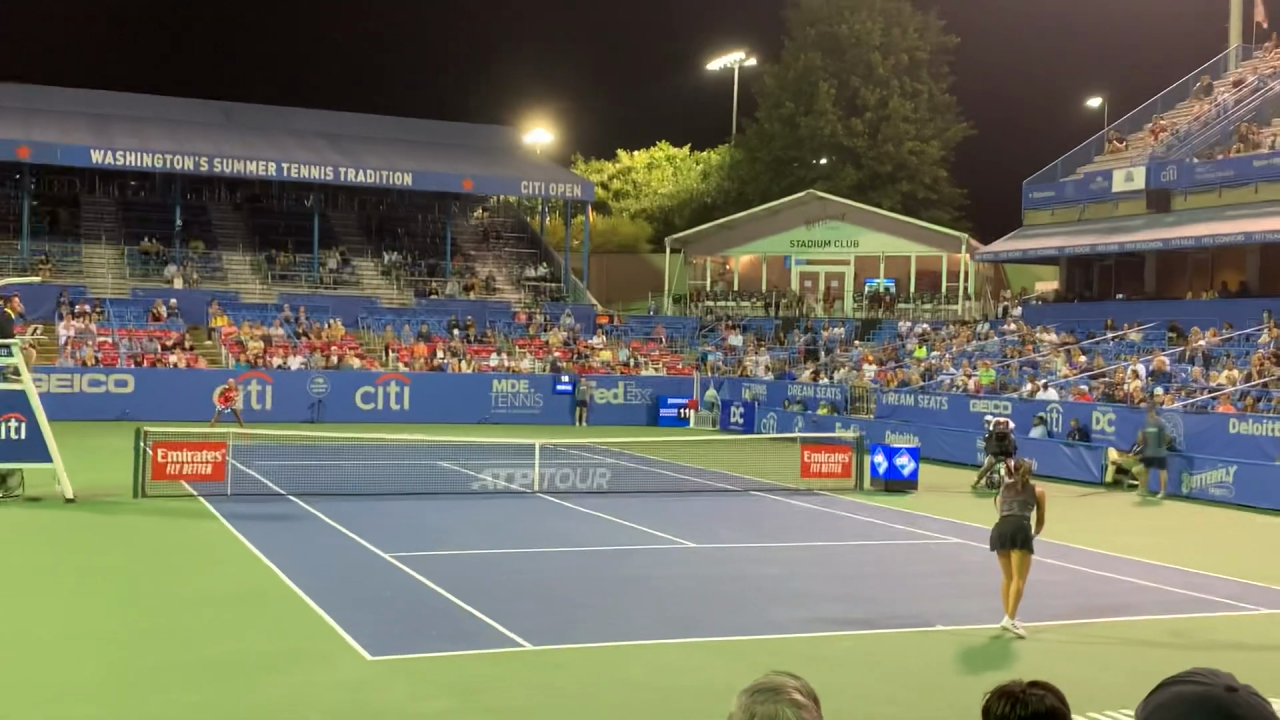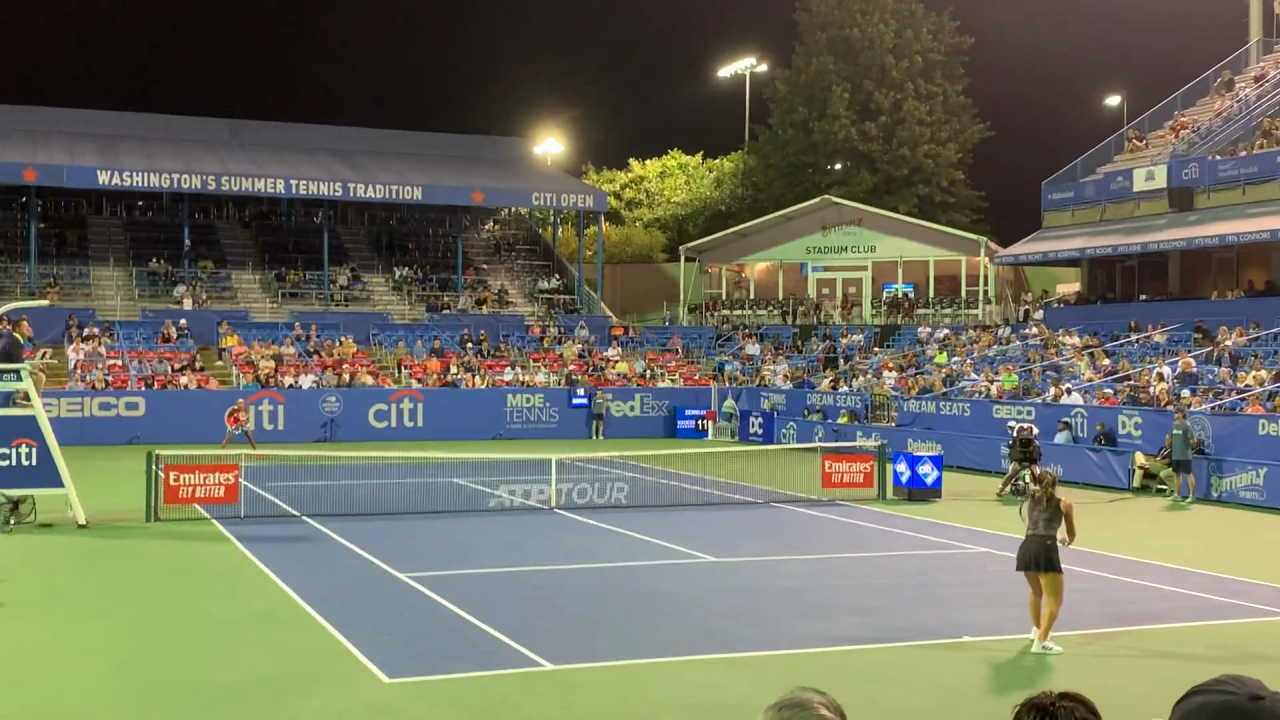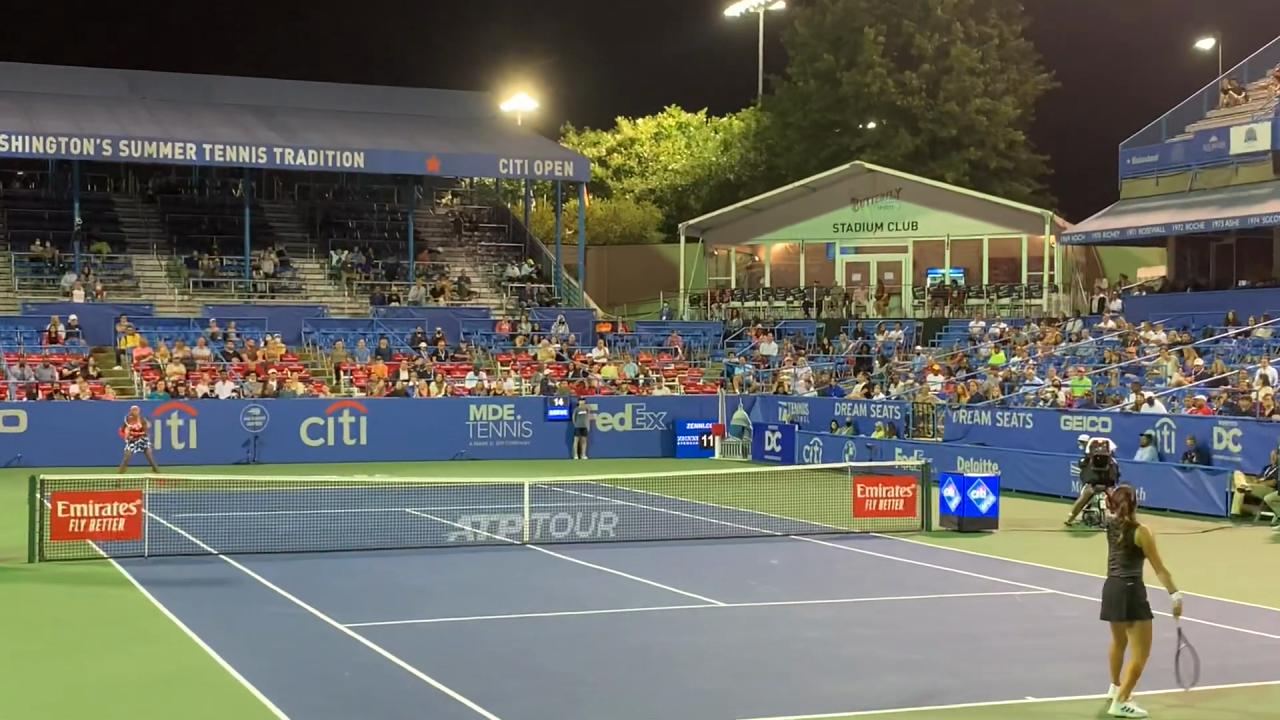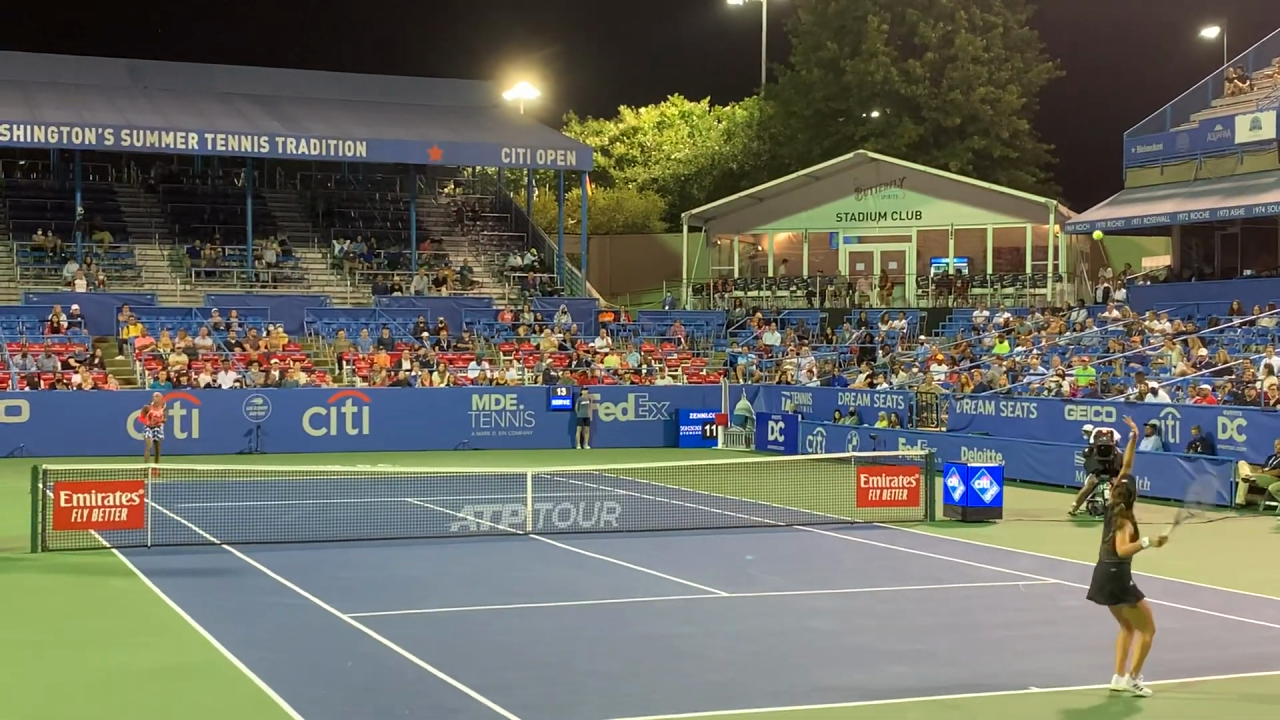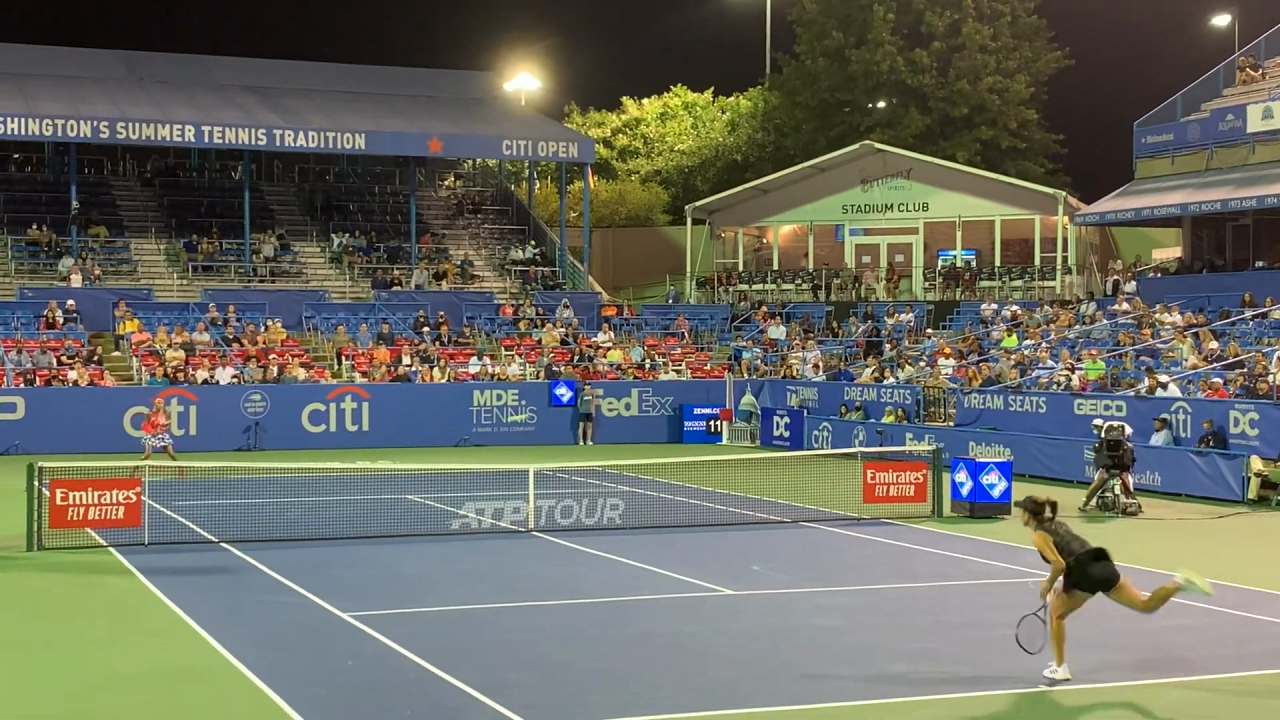
dt=0.7s
person 1, frame 1
left shoulder: (1005, 488)
right shoulder: (1037, 491)
right elbow: (1040, 521)
right wrist: (1034, 533)
left hip: (1000, 529)
right hip: (1020, 529)
left knee: (1008, 578)
right knee: (1019, 579)
left ankle: (1009, 617)
right ankle: (1010, 618)
person 1, frame 2
left shoulder: (1032, 500)
right shoulder: (1064, 504)
right elbow: (1071, 533)
right wrist: (1068, 541)
left hip: (1026, 548)
right hip: (1045, 549)
left knee: (1036, 593)
right knee: (1054, 600)
left ankle: (1037, 630)
right ankle: (1041, 641)
person 1, frame 3
left shoulder: (1112, 525)
right shoulder: (1140, 532)
right elbow: (1159, 568)
right wrist: (1175, 596)
left hip: (1110, 589)
right hip: (1131, 592)
left knee: (1119, 642)
right knee: (1140, 652)
left ankle: (1115, 687)
person 1, frame 4
left shoulder: (1112, 508)
right shoulder: (1125, 522)
left elbow: (1126, 468)
right elbow: (1123, 550)
right wrist: (1148, 542)
left hip: (1102, 576)
right hip: (1117, 579)
left knee: (1128, 628)
right knee: (1146, 629)
left ankle: (1119, 677)
right ankle: (1131, 678)
person 1, frame 5
left shoulder: (1039, 536)
right shoulder: (1055, 524)
left elbow: (1059, 564)
left wrist: (1048, 583)
left hip: (1085, 573)
right hip: (1101, 568)
left knee: (1057, 615)
right knee: (1147, 605)
right ankle: (1180, 582)
